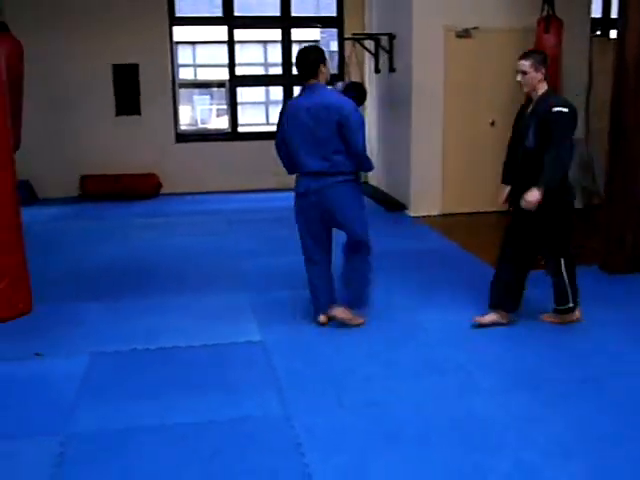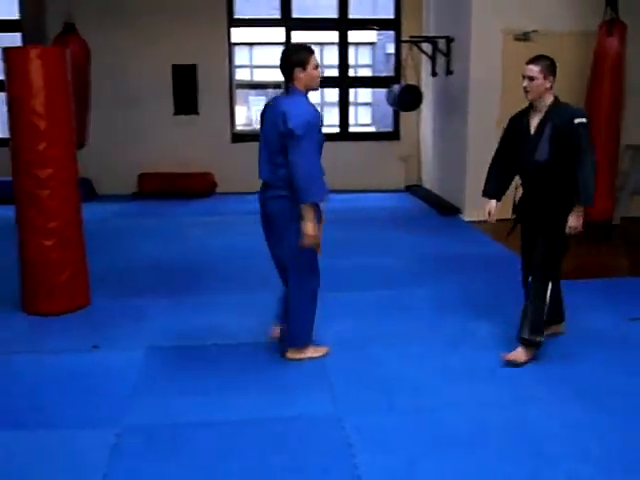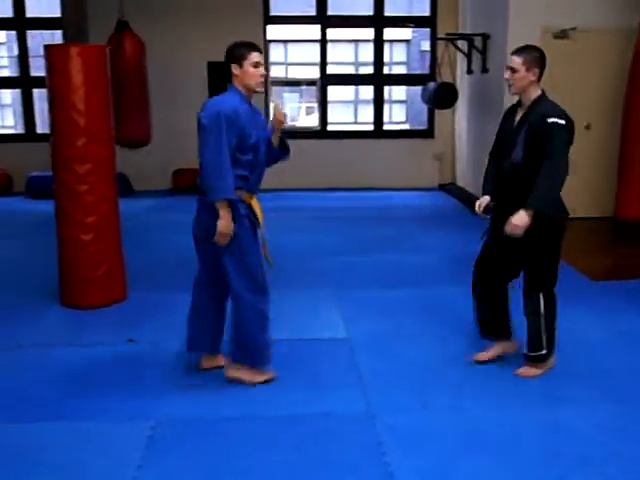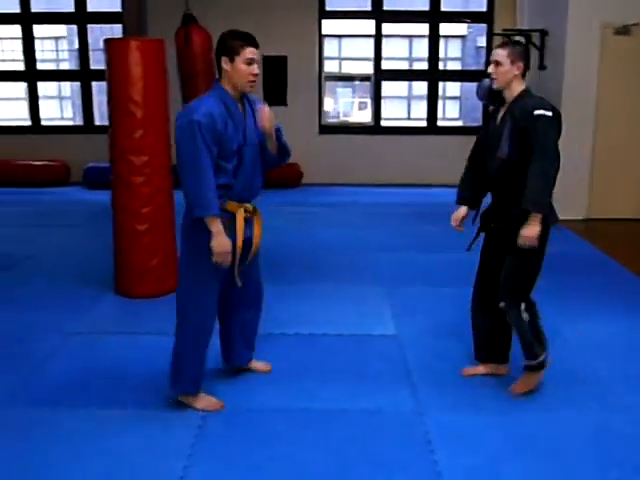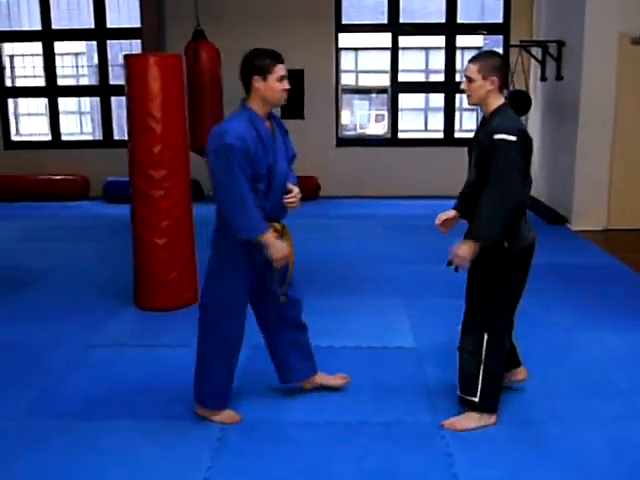
dt=0.5s
person 1, frame 1
left shoulder: (289, 109)
right shoulder: (342, 104)
left elbow: (283, 150)
right elbow: (358, 148)
right wrist: (363, 167)
left hip: (307, 187)
right hip: (342, 186)
left knee: (315, 252)
right knee: (358, 244)
left ankle: (323, 309)
right ankle: (350, 306)
person 1, frame 2
left shoulder: (275, 106)
right shoulder: (305, 113)
right elbow: (304, 169)
right wrist: (310, 218)
left hip: (271, 198)
right hip: (290, 203)
left knee: (293, 269)
right knee: (303, 272)
left ankle: (287, 325)
right ankle: (297, 344)
person 1, frame 3
left shoulder: (247, 109)
right shoulder: (223, 109)
left elbow: (262, 158)
right elbow: (216, 166)
left wrist: (276, 133)
right wrist: (224, 213)
left hip: (235, 207)
right hip: (228, 209)
left knee: (214, 282)
right knee: (250, 286)
left ankle: (208, 353)
right ankle: (246, 362)
person 1, frame 4
left shoulder: (251, 107)
right shoulder: (201, 115)
left elbow: (277, 155)
right elbow: (197, 178)
left wrist: (270, 135)
right wrist: (216, 230)
left hip: (244, 217)
right hip: (212, 221)
left knee: (246, 291)
right knee: (199, 304)
left ankle: (239, 356)
right ankle: (187, 387)
person 1, frame 5
left shoulder: (276, 127)
right shoulder: (231, 135)
right elbow: (236, 199)
left wrist: (293, 190)
right wrist: (268, 241)
left hip: (272, 234)
right hip: (241, 244)
left knee: (284, 309)
right knee: (224, 321)
left ankle: (304, 374)
right ankle: (209, 401)
person 2, frame 1
left shoulder: (558, 109)
right shoulder: (526, 109)
left elbow: (560, 155)
left wrist: (540, 189)
right wrist: (508, 183)
left hip: (551, 197)
right hip: (525, 193)
left knee: (555, 253)
right knee: (512, 251)
left ankle: (568, 309)
right ankle: (502, 310)
person 2, frame 2
left shoulder: (571, 119)
right shoulder: (519, 121)
left elbow: (584, 166)
right elbow: (503, 160)
left wrist: (578, 209)
right wrist: (492, 195)
left hip: (559, 209)
right hip: (531, 205)
left knee: (542, 273)
right knee: (533, 269)
left ankle: (529, 343)
right ankle: (554, 320)
person 2, frame 3
left shoulder: (552, 118)
right shoulder: (512, 114)
left elbow: (554, 171)
left wrist: (528, 212)
right wrist: (489, 194)
left hip: (540, 218)
right hip: (509, 210)
left knee: (538, 286)
right knee: (486, 273)
left ankle: (541, 356)
right ankle: (502, 339)
person 2, frame 4
left shoulder: (537, 112)
right shoulder: (495, 113)
left elbow: (543, 167)
right elbow: (479, 163)
left wrist: (535, 217)
right wrist: (466, 202)
left hip: (526, 218)
right hip: (499, 215)
left knee: (513, 294)
right knee: (486, 292)
left ankle: (535, 361)
right ankle: (494, 358)
person 2, frame 5
left shoulder: (506, 131)
right shoulder: (491, 126)
left elbow: (504, 193)
left wrist: (474, 241)
right wrist: (459, 210)
left hip: (504, 245)
right hip: (491, 239)
left knee: (482, 322)
right knee: (492, 313)
left ankle: (481, 407)
right ankle: (511, 367)
